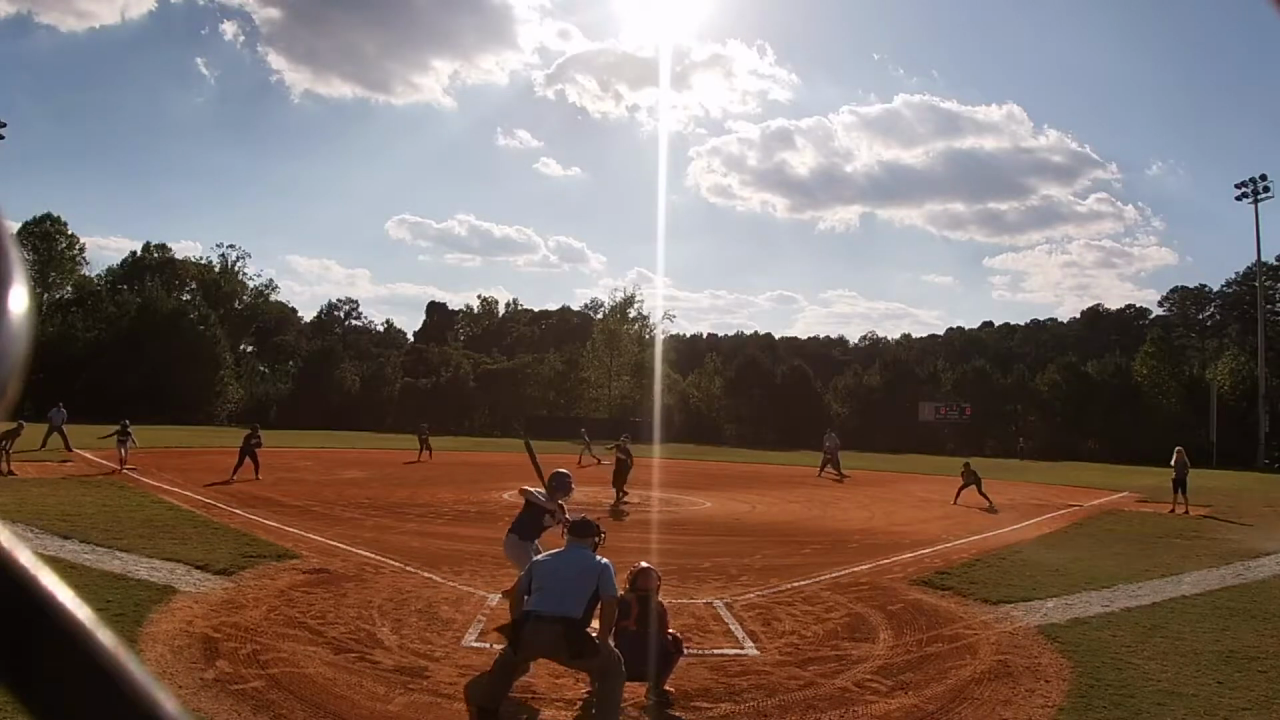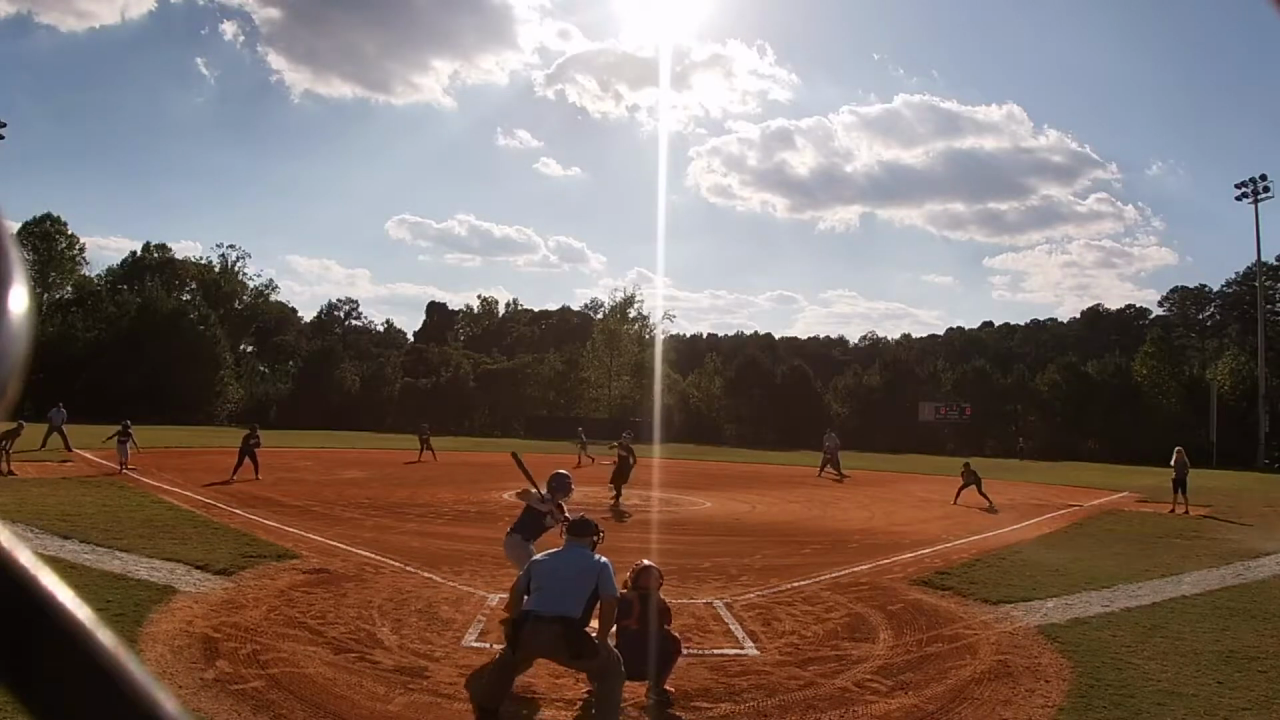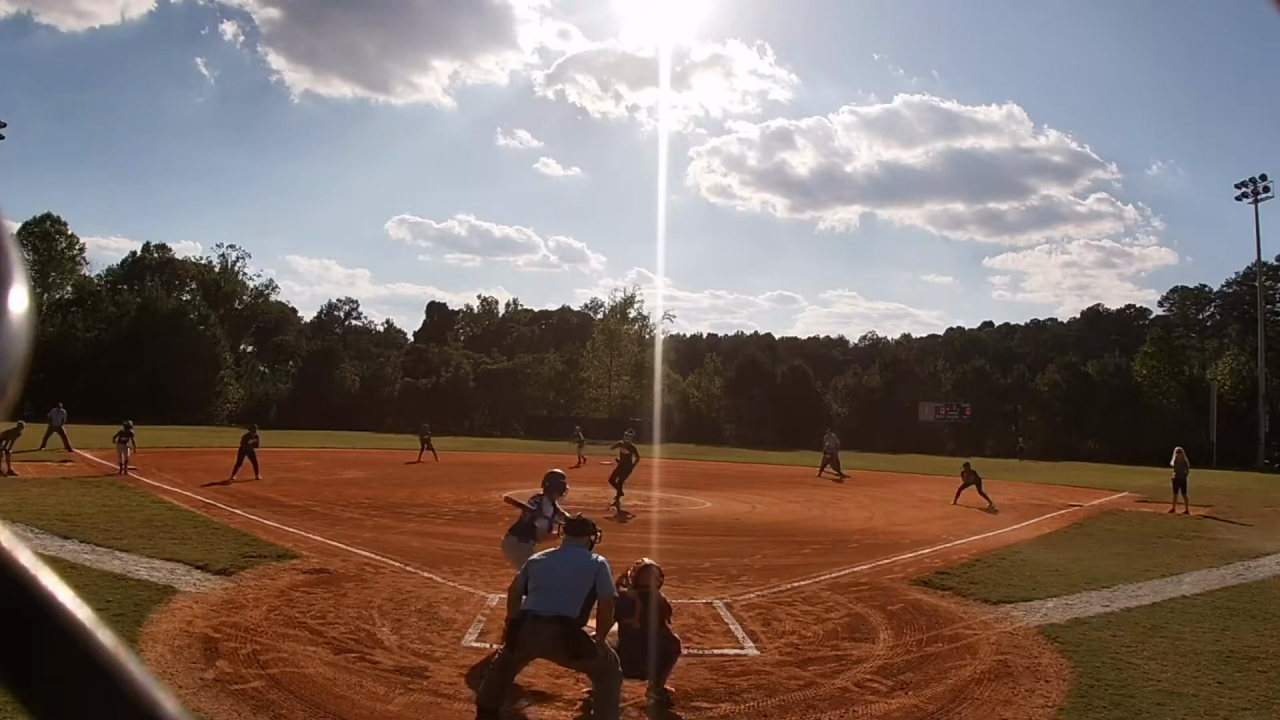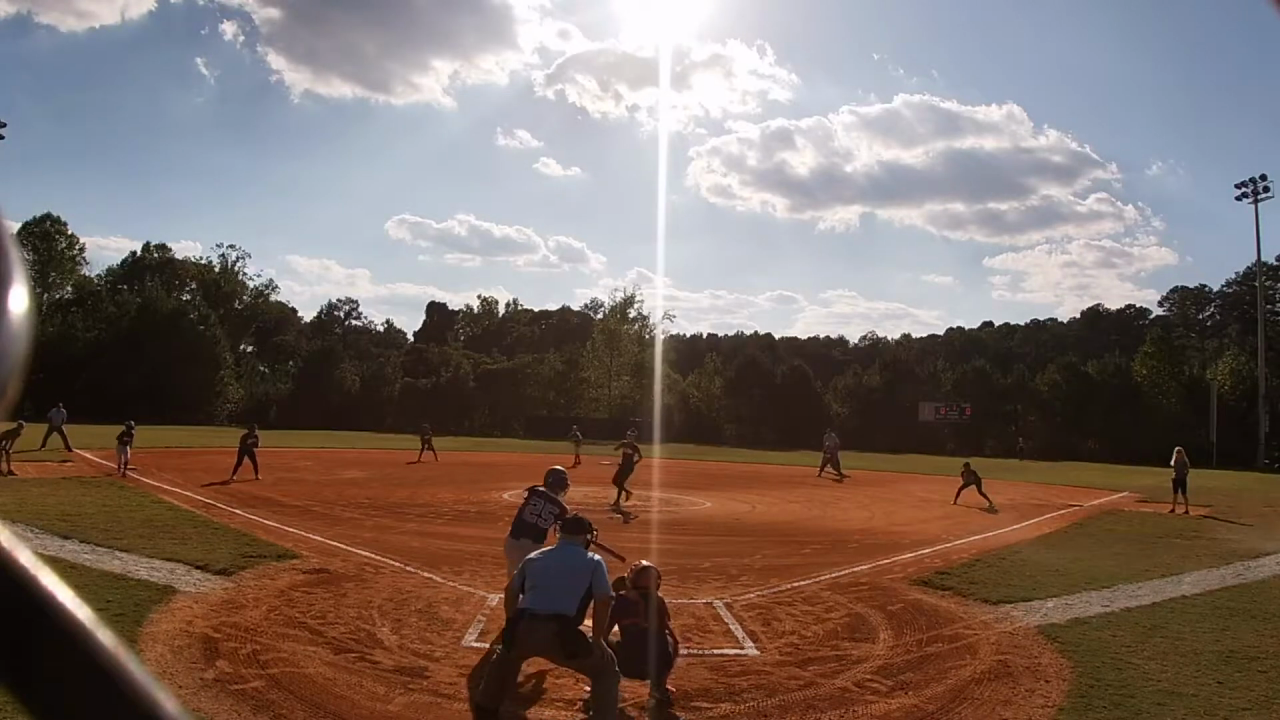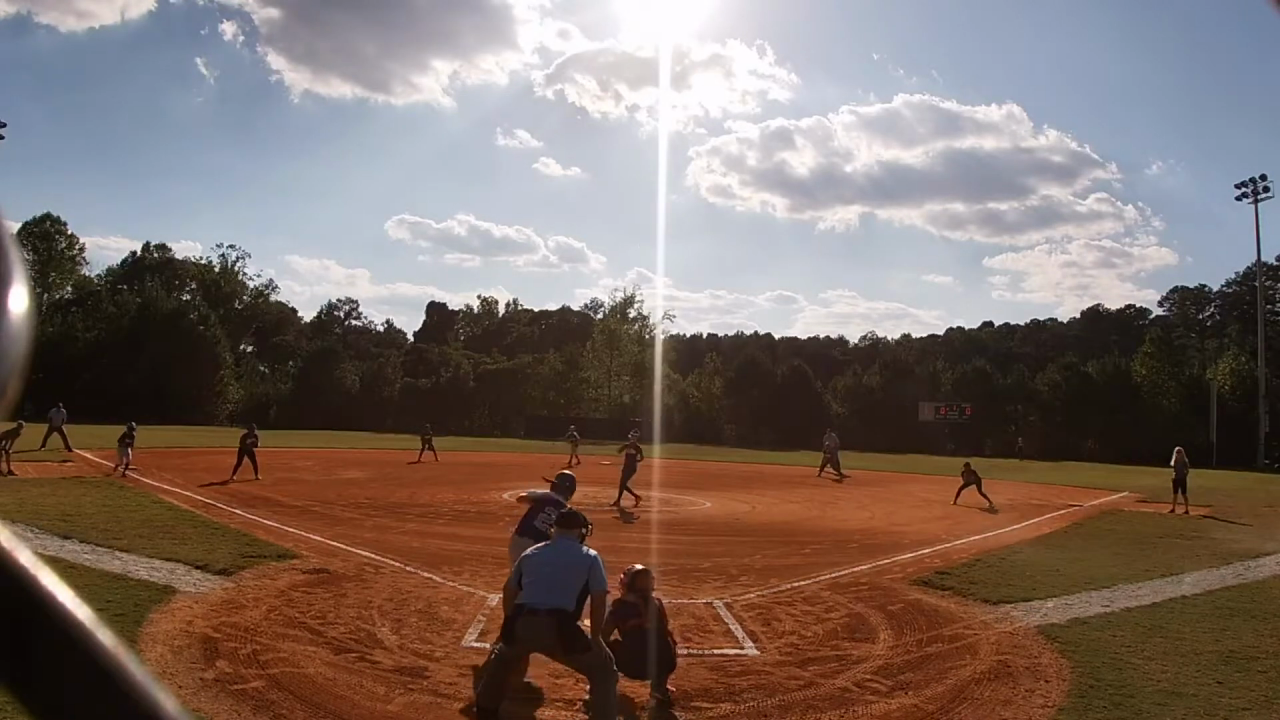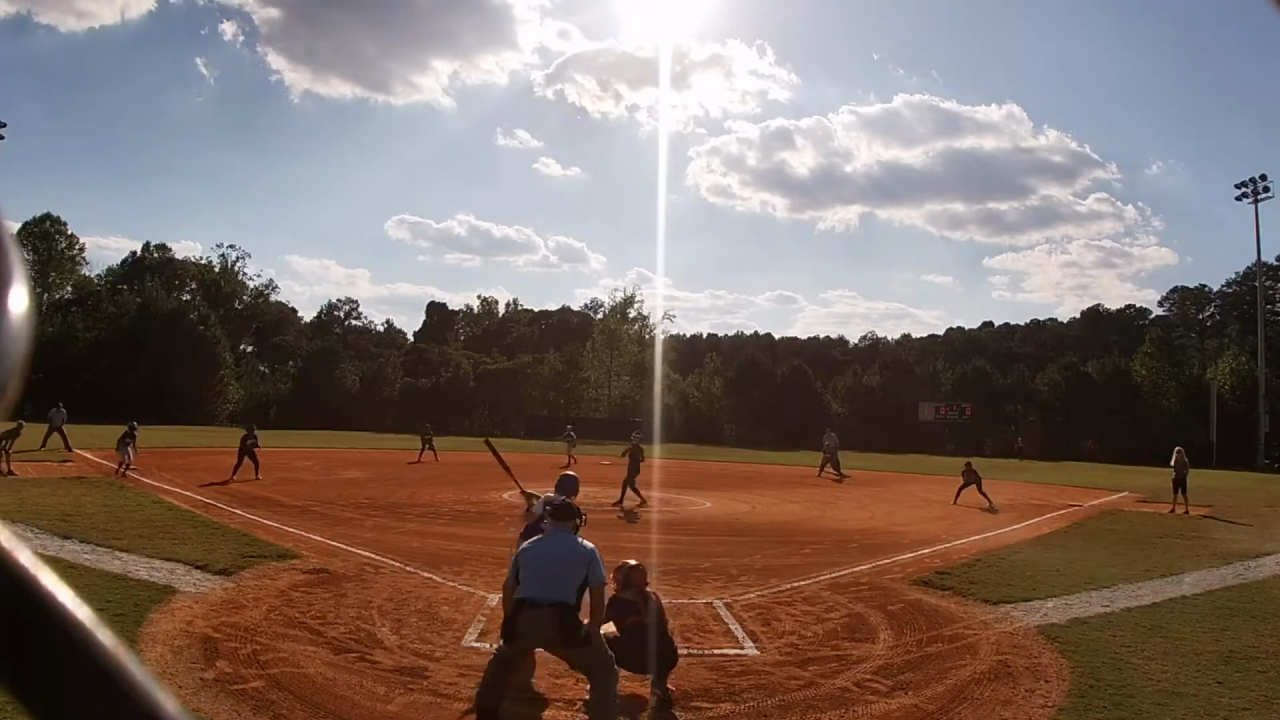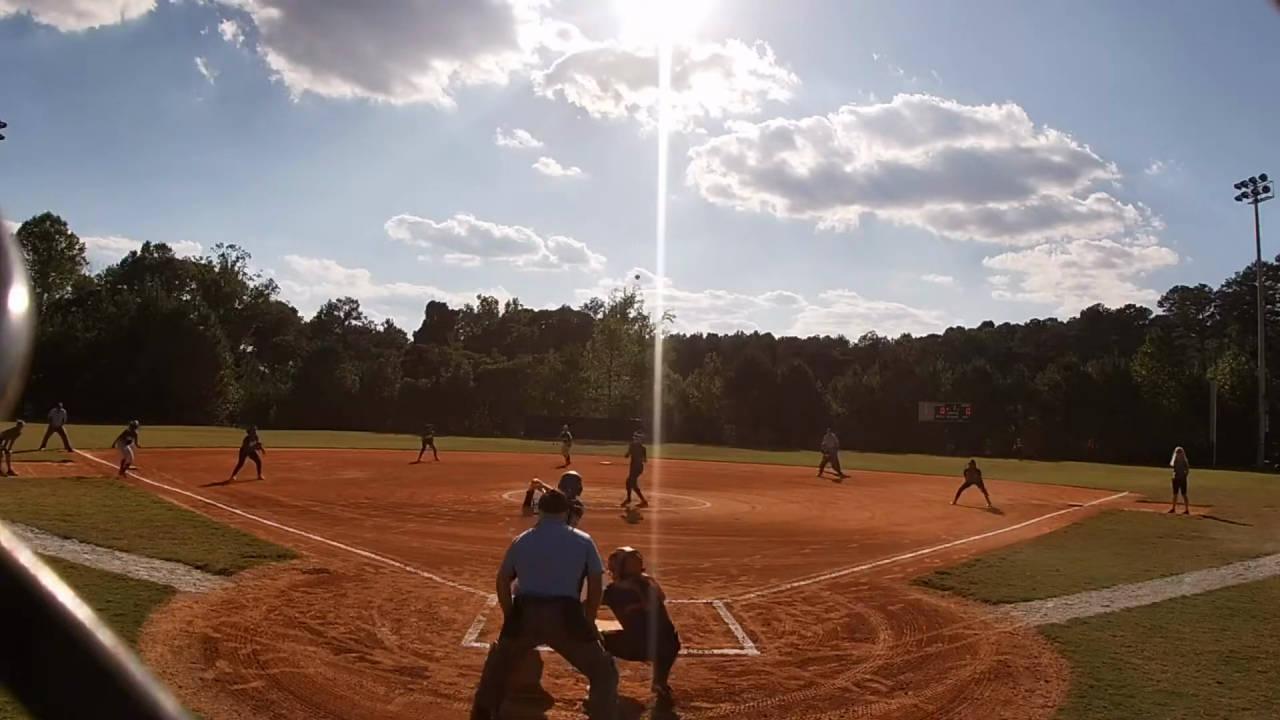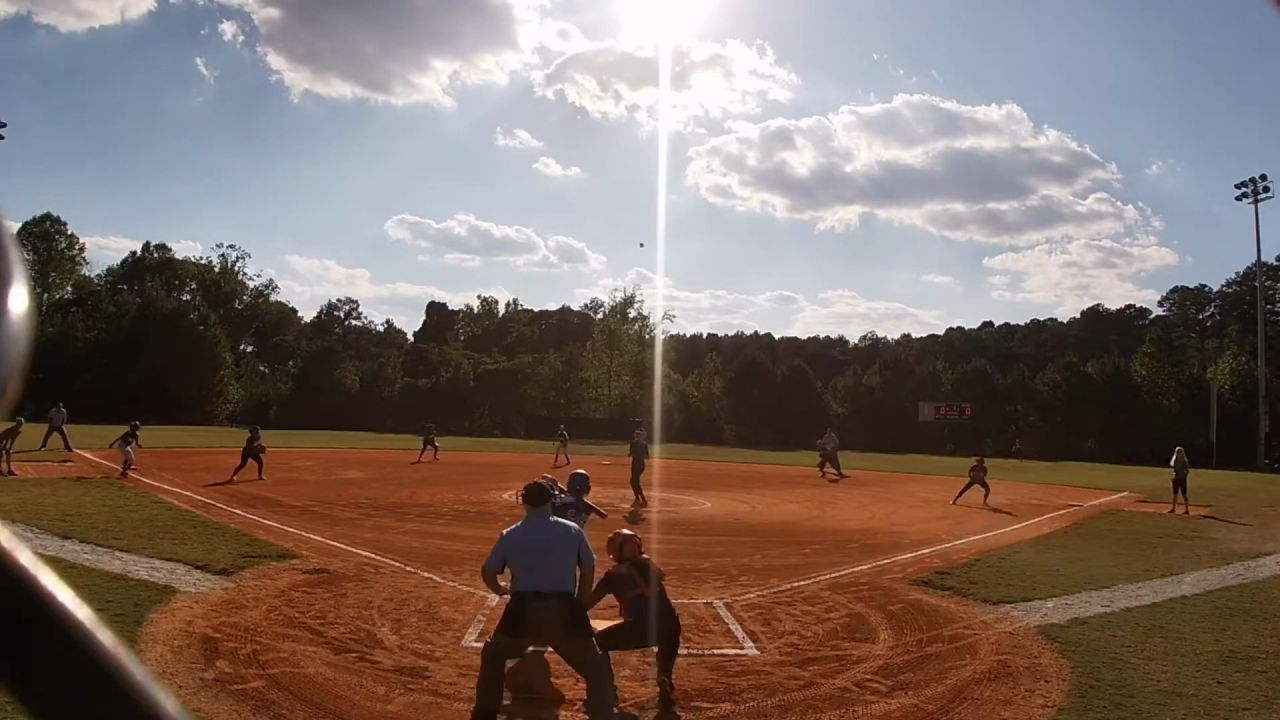
dt=0.1s
person 1, frame 1
left shoulder: (541, 559)
right shoulder: (600, 564)
left elbow: (516, 593)
right elbow: (610, 603)
left wrist: (518, 631)
right wrist: (602, 638)
left hip: (528, 631)
right hip: (566, 635)
left knee: (508, 658)
right knee: (611, 665)
person 1, frame 2
left shoulder: (540, 559)
right shoulder: (599, 563)
left elbow: (516, 592)
right elbow: (609, 603)
left wrist: (517, 631)
right wrist: (602, 638)
left hip: (527, 632)
right hip: (565, 635)
left knee: (508, 657)
right knee: (610, 666)
person 1, frame 3
left shoulder: (538, 558)
right shoulder: (597, 563)
left elbow: (514, 592)
right elbow: (607, 602)
right wrist: (600, 638)
left hip: (526, 632)
right hip: (563, 635)
left knee: (506, 657)
right knee: (608, 666)
person 1, frame 4
left shoulder: (534, 557)
right shoulder: (593, 561)
left elbow: (511, 592)
right elbow: (603, 602)
right wrist: (597, 639)
left hip: (523, 630)
right hip: (560, 633)
left knee: (504, 656)
right knee: (605, 668)
person 1, frame 5
left shoulder: (531, 553)
right shoulder: (589, 556)
left elbow: (509, 590)
right elbow: (599, 599)
left wrist: (512, 626)
right wrist: (595, 637)
left hip: (522, 626)
right hip: (559, 628)
left knee: (503, 656)
right knee: (603, 668)
person 1, frame 6
left shoulder: (528, 547)
right shoulder: (586, 549)
left elbow: (509, 589)
right elbow: (597, 593)
left wrist: (512, 624)
right wrist: (594, 631)
left hip: (522, 619)
right hip: (560, 621)
left knee: (503, 659)
right knee: (603, 669)
person 1, frame 7
left shoulder: (521, 540)
right shoulder: (583, 540)
left elbow: (502, 582)
right elbow: (595, 584)
left wrist: (510, 617)
right wrist: (589, 620)
left hip: (525, 615)
right hip: (565, 616)
left knee: (500, 656)
right knee: (602, 668)
person 1, frame 8
left shoulder: (510, 535)
right shoulder: (571, 530)
left elbow: (488, 573)
right elbow: (588, 571)
left wrist: (501, 590)
right wrist: (577, 604)
left hip: (523, 611)
right hip: (563, 611)
left knee: (493, 655)
right knee: (595, 668)
